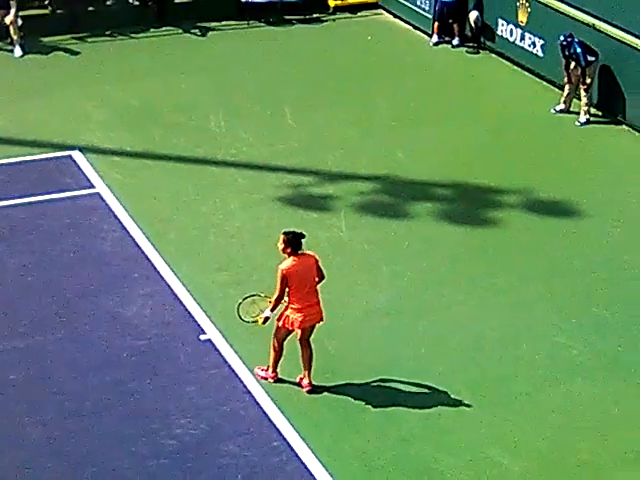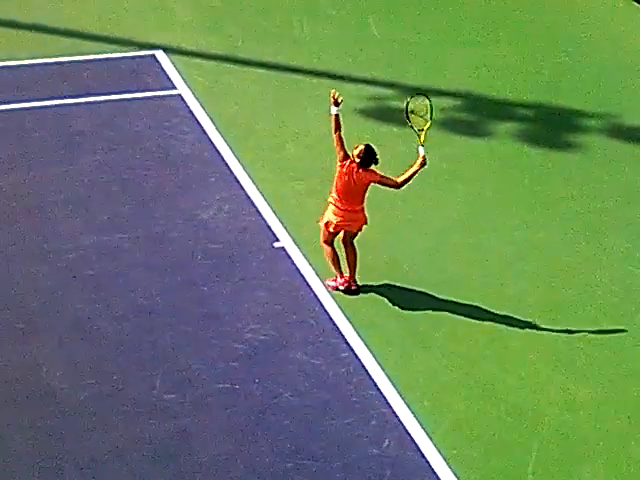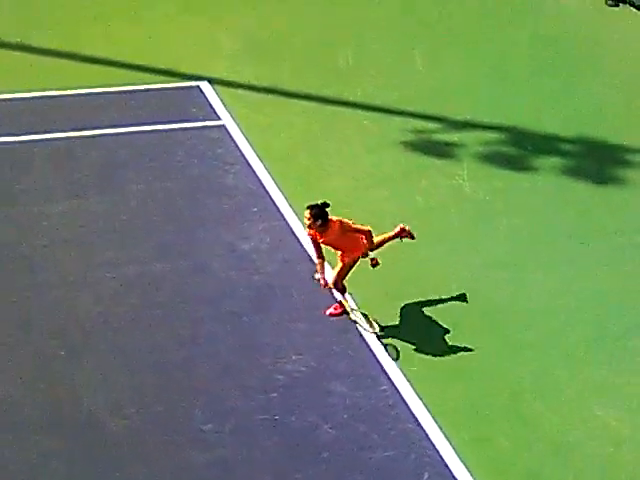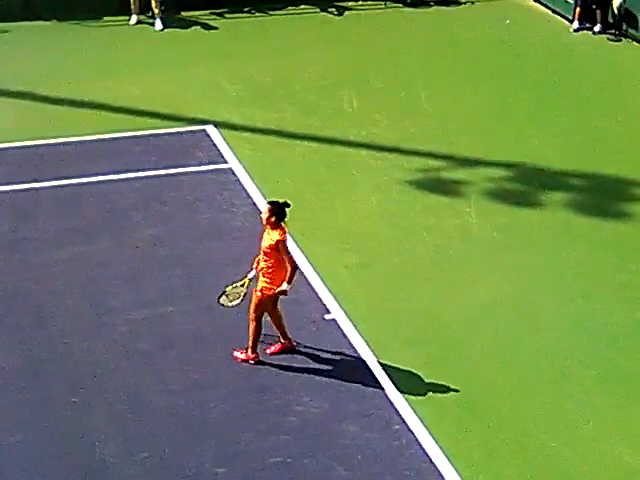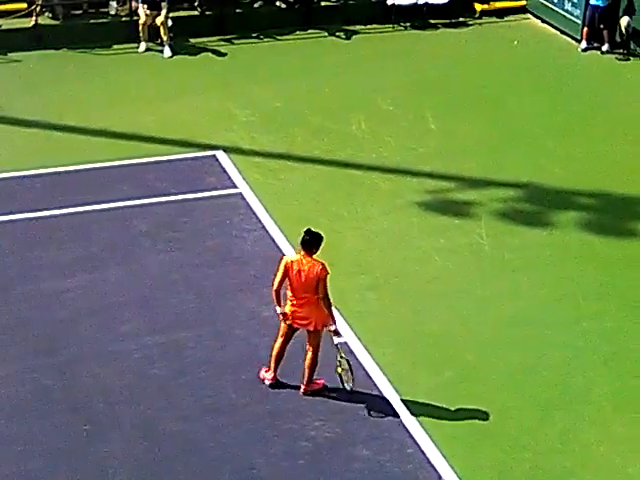
dt=1s
person 1, frame 1
left shoulder: (284, 268)
right shoulder: (311, 257)
left elbow: (279, 296)
right elbow: (321, 277)
left wrist: (268, 313)
left hip: (296, 312)
right hip: (313, 309)
left knee: (277, 340)
right knee: (305, 342)
left ankle: (272, 372)
right ankle: (307, 380)
person 1, frame 2
left shoulder: (344, 164)
right shoulder: (370, 175)
left elbow: (337, 134)
right elbow: (398, 183)
left wrist: (335, 109)
right wrist: (417, 166)
left hip: (337, 215)
right hip: (356, 217)
left knee: (326, 242)
right knee: (348, 243)
left ankle: (340, 279)
right ankle: (352, 280)
person 1, frame 3
left shoulder: (337, 226)
right shoulder: (312, 232)
left elbow: (366, 231)
right elbow: (319, 256)
left wrist: (369, 249)
right wrist: (321, 277)
left hip: (351, 251)
left knee: (335, 281)
right knee: (374, 247)
left ankle: (342, 303)
right ankle: (399, 232)
person 1, frame 4
left shoulder: (278, 238)
right shoulder: (270, 228)
left elbow: (293, 265)
left wrist: (286, 285)
right wrist: (258, 261)
left hip: (270, 282)
right hip: (267, 277)
left knee: (254, 317)
right knee: (271, 309)
left ankle: (251, 353)
right ankle: (286, 341)
person 1, frame 5
left shoulder: (288, 261)
right shoulder: (320, 268)
left elbow: (276, 288)
right elbow: (324, 298)
left wrist: (279, 308)
right wrist: (332, 321)
left hip: (292, 311)
right hip: (314, 314)
left knee: (282, 340)
right knee: (313, 349)
left ankle: (271, 374)
right ankle: (307, 384)
